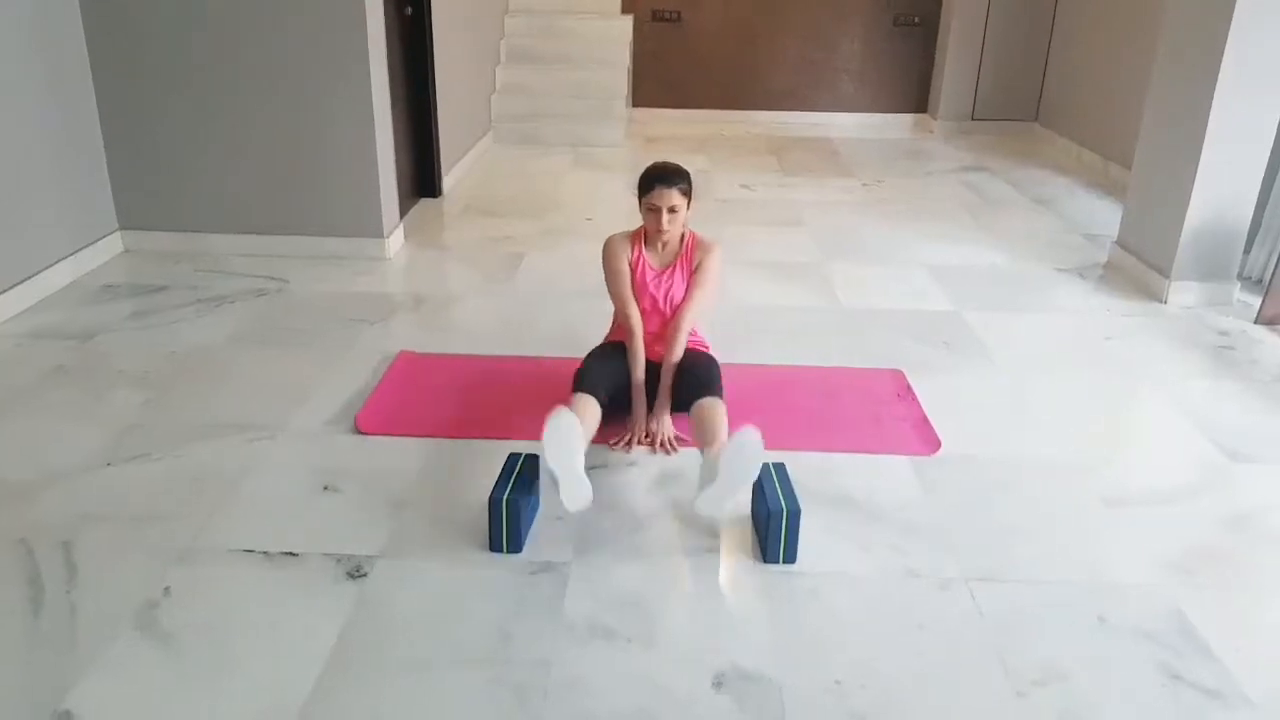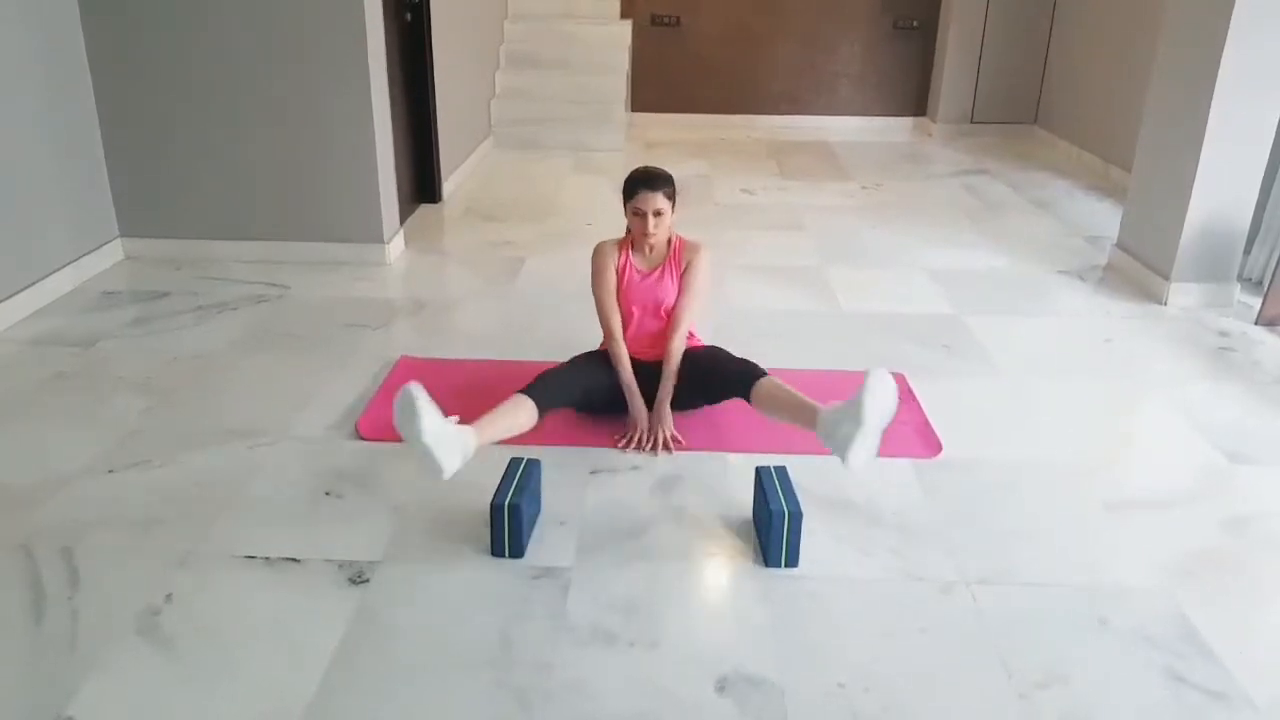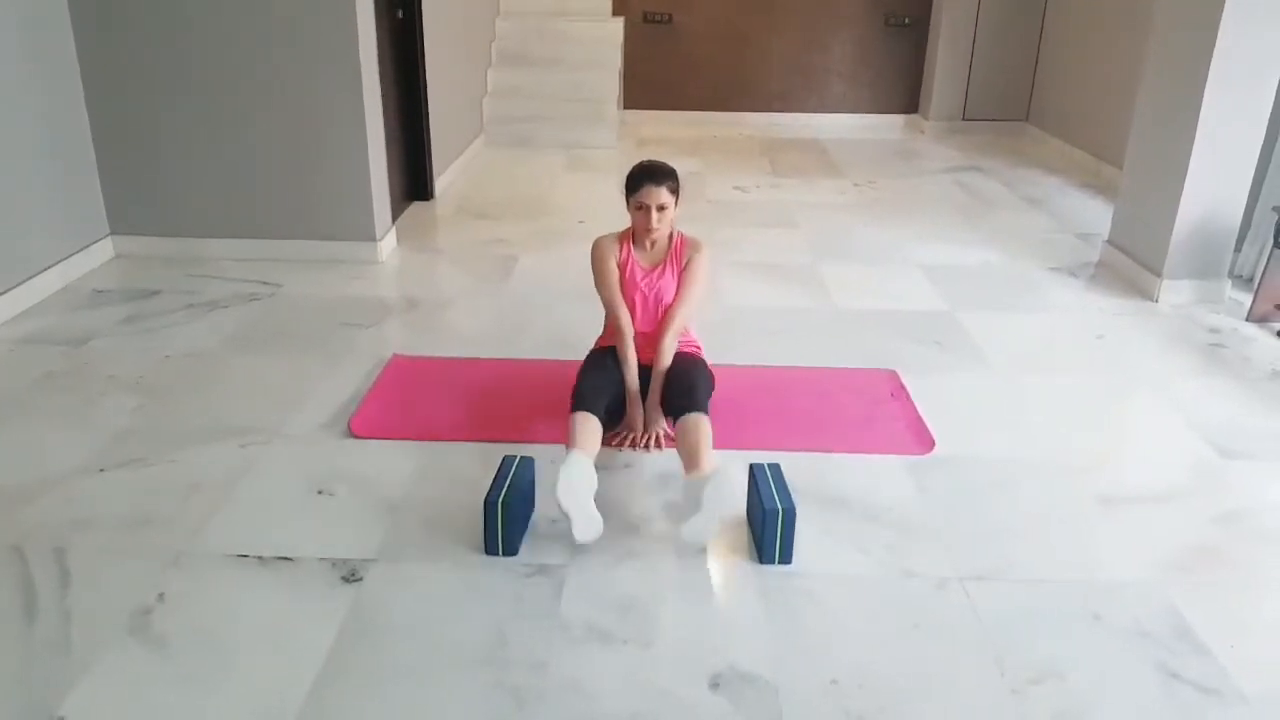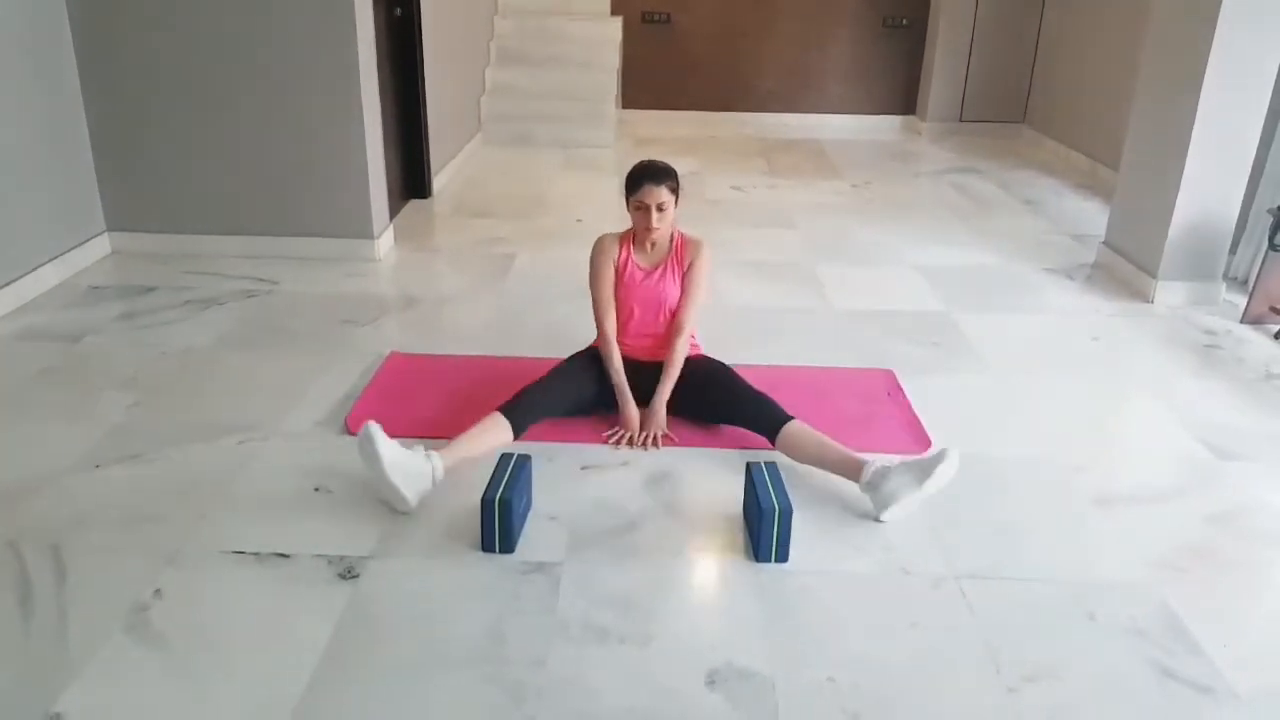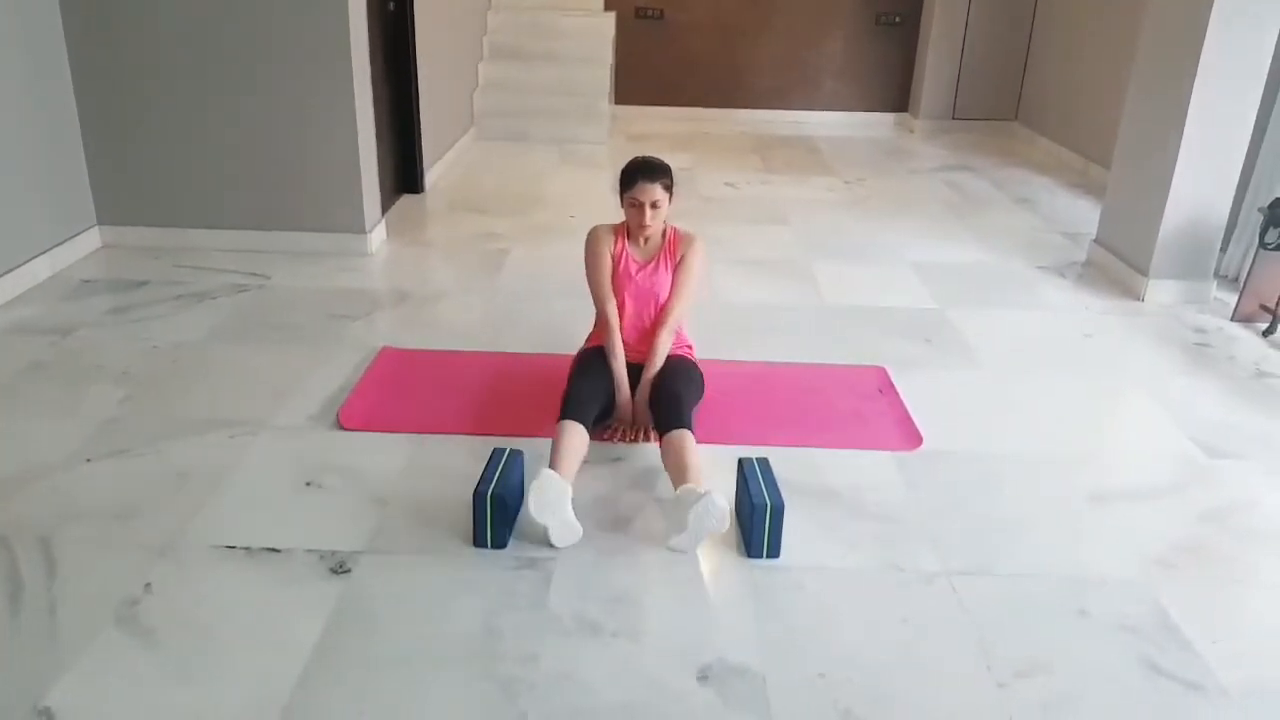
dt=1s
person 1, frame 1
left shoulder: (706, 252)
right shoulder: (618, 247)
left elbow: (681, 327)
right elbow: (633, 324)
left wrist: (662, 407)
right wrist: (640, 404)
left hip: (683, 359)
right hip: (627, 356)
left knee: (704, 377)
right knee: (594, 373)
left ankle: (717, 467)
right ankle: (571, 463)
person 1, frame 2
left shoulder: (694, 256)
right shoulder: (607, 254)
left elbow: (678, 333)
right elbow: (614, 333)
left wrist: (662, 407)
right wrist: (637, 406)
left hip: (678, 367)
right hip: (623, 367)
left knee: (738, 372)
right knee: (556, 383)
left ankle: (836, 425)
right ankle: (456, 443)
person 1, frame 3
left shoulder: (693, 251)
right shoulder: (607, 247)
left elbow: (671, 328)
right elbow: (623, 325)
left wrist: (652, 405)
right wrist: (634, 400)
left hip: (676, 358)
right hip: (619, 357)
left knee: (691, 385)
right knee: (590, 386)
left ankle: (703, 487)
right ankle: (579, 487)
person 1, frame 4
left shoulder: (695, 252)
right shoulder: (608, 249)
left elbow: (680, 332)
right elbow: (608, 331)
left wrist: (659, 404)
right wrist: (627, 402)
left hip: (675, 367)
right hip: (617, 364)
left knee: (754, 406)
right knee: (539, 395)
left ankle: (871, 478)
right ankle: (427, 471)
person 1, frame 5
left shoulder: (688, 247)
right shoulder: (601, 240)
left elbow: (668, 324)
right elbow: (610, 316)
left wrist: (643, 394)
right wrist: (622, 393)
left hip: (668, 356)
right hip: (610, 353)
left knee: (674, 400)
right knee: (581, 396)
left ankle: (689, 502)
right ankle: (558, 498)
